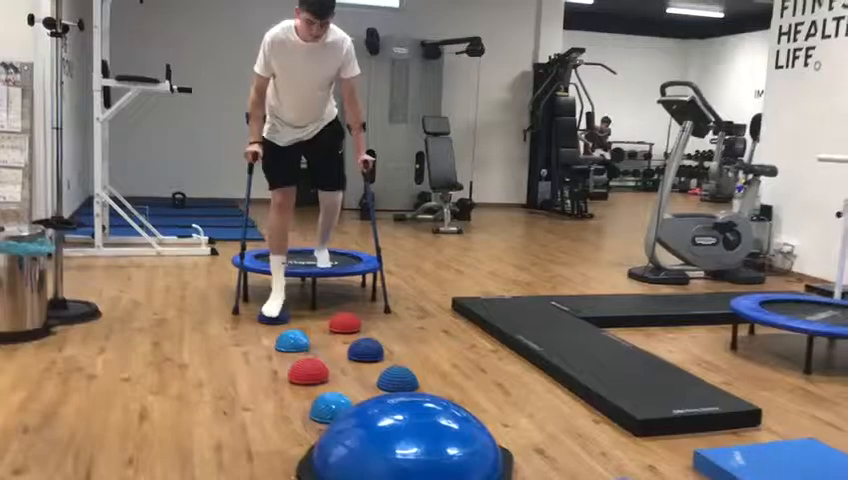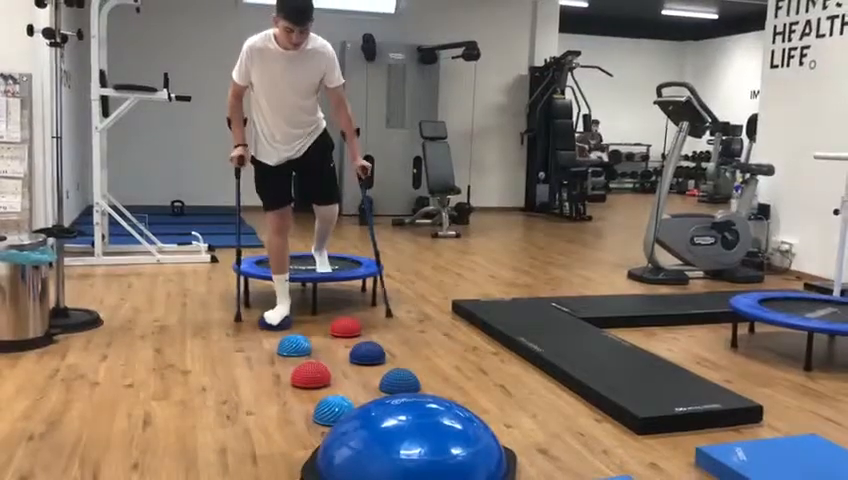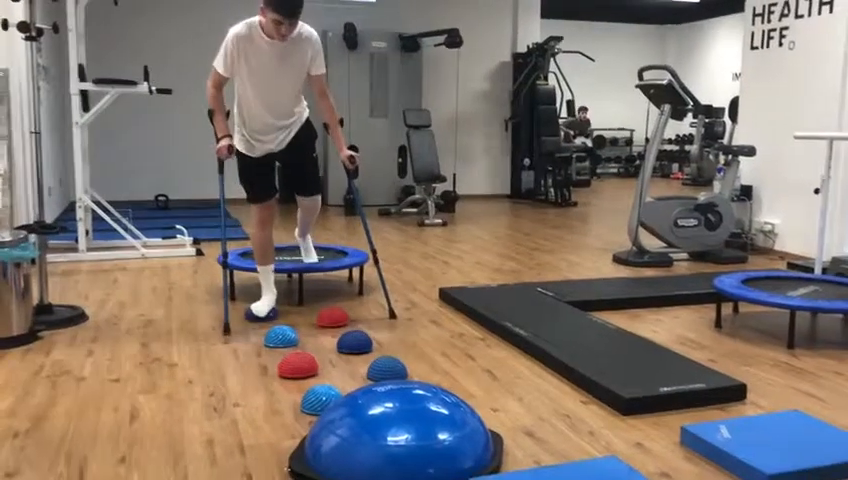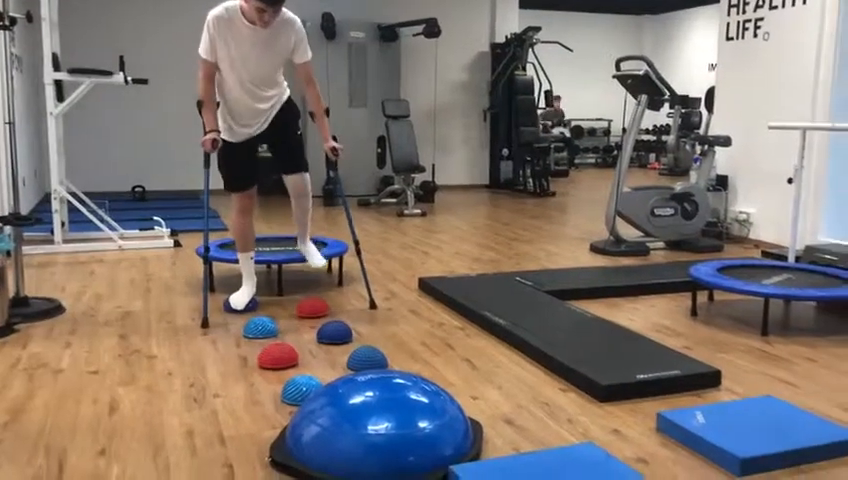
dt=0.5s
person 1, frame 1
left shoulder: (342, 43)
right shoulder: (275, 39)
left elbow: (350, 98)
right elbow: (258, 92)
left wrist: (360, 149)
right wrist: (254, 139)
left hip: (323, 127)
right hip: (280, 130)
left knee: (332, 197)
right knee: (281, 201)
left ankle: (322, 248)
right ankle: (278, 289)
person 1, frame 2
left shoulder: (323, 52)
right shoulder: (254, 48)
left elbow: (340, 105)
right elbow: (235, 96)
left wrist: (356, 154)
right wrist: (239, 143)
left hip: (313, 140)
right hip: (268, 148)
left knee: (329, 209)
right knee: (278, 221)
left ankle: (319, 250)
right ankle: (283, 302)
person 1, frame 3
left shoulder: (309, 39)
right shoulder: (239, 37)
left elbow: (322, 95)
right elbow: (214, 87)
left wrist: (341, 146)
right wrist: (224, 134)
left hip: (296, 129)
right hip: (251, 138)
left knee: (311, 199)
right knee: (263, 213)
left ankle: (303, 236)
right ankle: (268, 293)
person 1, frame 4
left shoulder: (292, 25)
left elbow: (308, 83)
right elbow: (207, 78)
left wrist: (326, 136)
right wrist: (211, 128)
left hip: (277, 109)
right hip: (233, 121)
left knee: (299, 182)
right knee: (243, 201)
left ankle: (305, 242)
right ankle: (248, 281)
